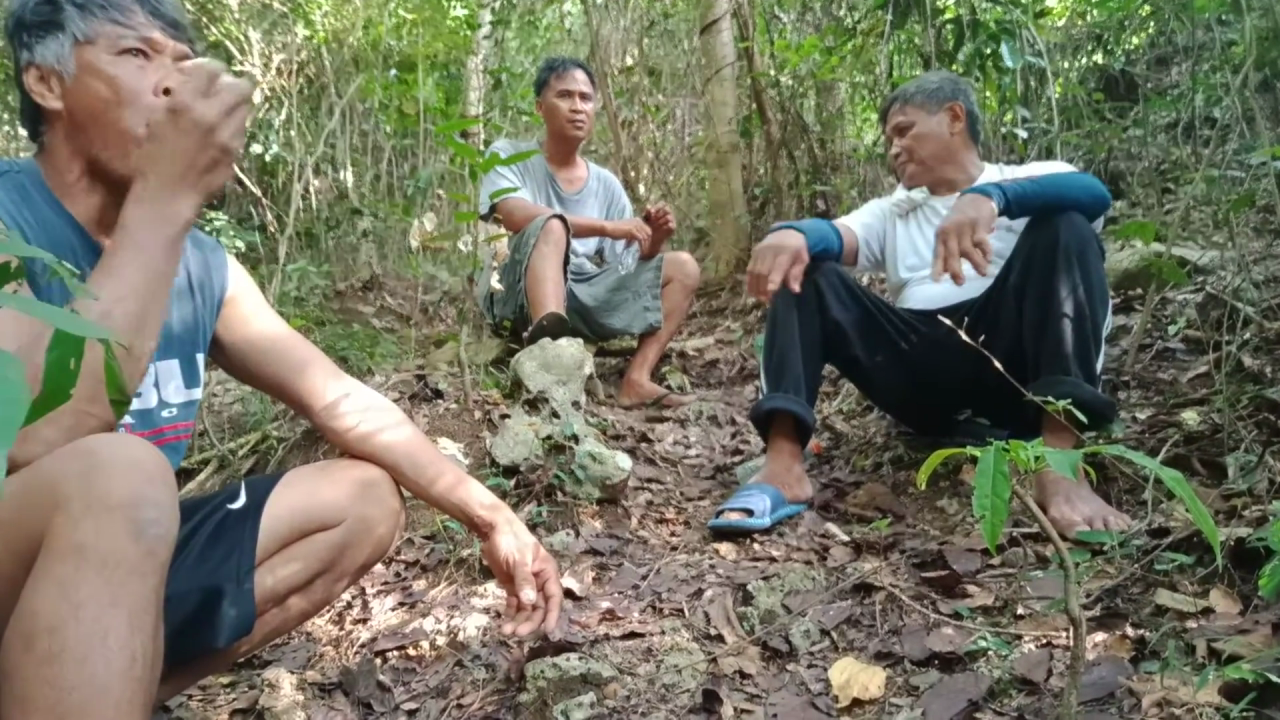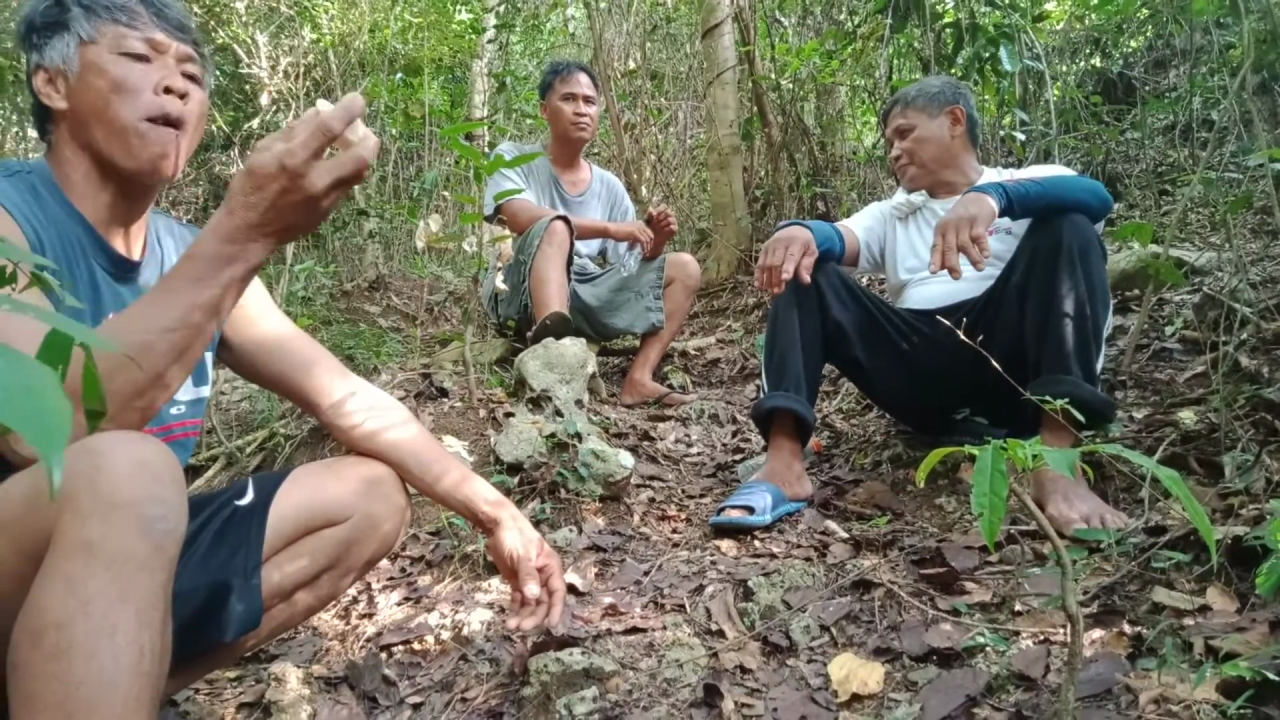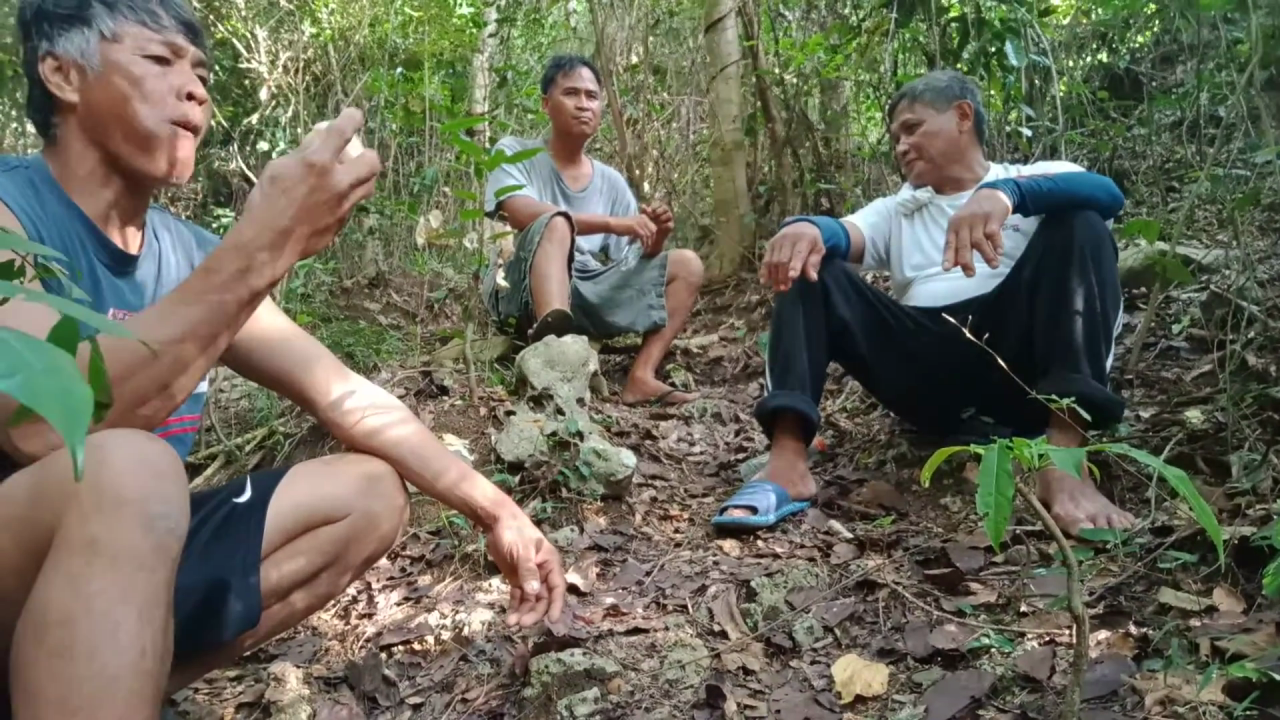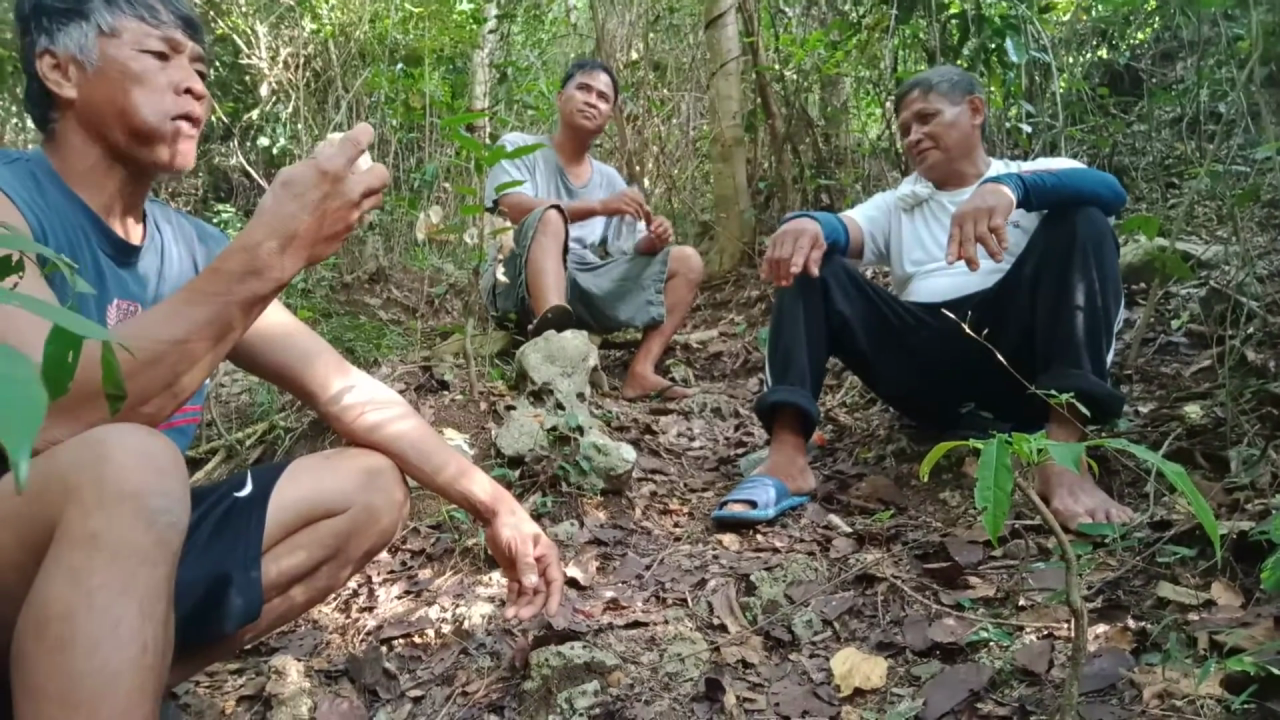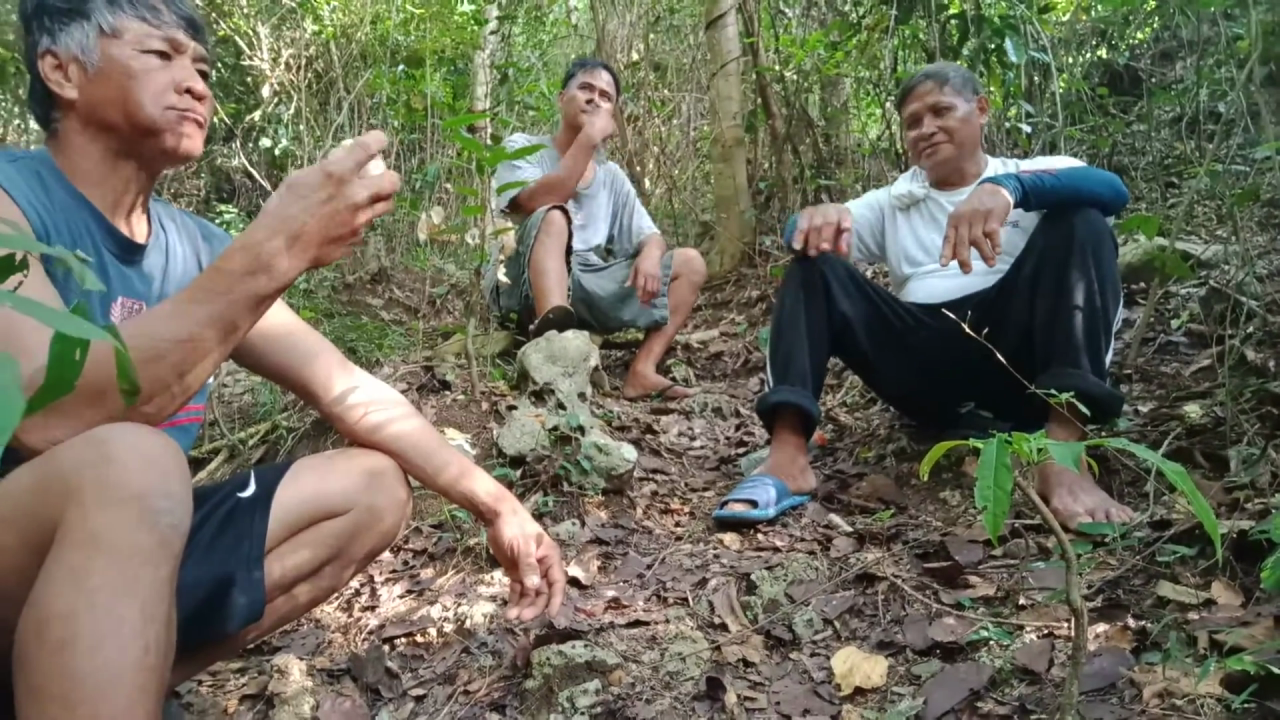
dt=0.4s
person 1, frame 1
left shoulder: (202, 266)
left elbow: (340, 400)
left wrist: (487, 515)
right wrist: (167, 196)
left hip: (118, 565)
left knee: (364, 501)
right knee: (114, 474)
person 1, frame 2
left shoulder: (193, 257)
left elbow: (347, 398)
left wrist: (493, 512)
right wrist: (244, 236)
left hip: (128, 557)
left knee: (369, 497)
right knee: (125, 470)
person 1, frame 3
left shoulder: (191, 253)
left elbow: (344, 395)
left wrist: (492, 509)
right wrist: (262, 248)
left hip: (128, 557)
left knee: (370, 494)
right knee: (129, 468)
person 1, frame 4
left shoulder: (195, 248)
left elbow: (345, 389)
left wrist: (492, 503)
right wrist: (271, 251)
left hip: (128, 550)
left knee: (370, 486)
right knee: (130, 464)
person 1, frame 5
left shoulder: (200, 248)
left elbow: (348, 389)
left wrist: (493, 503)
right wrist: (272, 252)
left hip: (131, 548)
left knee: (373, 485)
right knee: (128, 462)
person 2, frame 1
left shoulder: (1029, 181)
right shoulder: (892, 212)
left elbow: (1092, 193)
right elbow: (833, 237)
left wrist: (987, 197)
right wrist: (792, 234)
left hip: (1011, 358)
right hip: (924, 375)
left knee: (1061, 225)
right knee: (802, 272)
left ankle: (1059, 465)
right ankle: (783, 464)
person 2, frame 2
left shoulder: (1027, 184)
right shoulder: (891, 215)
left elbow: (1095, 197)
right elbow: (837, 240)
left wrist: (989, 197)
right wrist: (798, 231)
left hip: (1010, 359)
right hip: (922, 374)
left knee: (1065, 226)
right knee: (805, 269)
left ankle: (1057, 463)
right ankle: (783, 461)
person 2, frame 3
left shoulder: (1036, 181)
right shoulder: (897, 210)
left elbow: (1105, 194)
right elbow: (844, 235)
left wrist: (1003, 193)
right wrist: (806, 228)
left hip: (1018, 358)
right hip: (929, 372)
left knee: (1077, 221)
right knee: (810, 264)
left ankle: (1064, 462)
right ankle: (787, 460)
person 2, frame 4
left shoulder: (1036, 177)
right shoulder: (897, 205)
left elbow: (1109, 191)
right elbow: (842, 233)
left wrist: (1008, 187)
right wrist: (807, 225)
left hip: (1018, 351)
right hip: (927, 366)
left knee: (1078, 220)
right knee: (811, 263)
right ankle: (786, 456)
person 2, frame 5
left shoulder: (1034, 177)
right shoulder: (893, 201)
left elbow: (1111, 189)
right elbow: (805, 235)
left wrist: (1005, 188)
right wrist: (819, 218)
left hip: (1015, 351)
right hip: (927, 368)
left knee: (1078, 220)
right knee: (814, 260)
right ankle: (787, 456)
person 3, frame 1
left shoulder: (607, 184)
right shoulder: (508, 155)
left elbow: (630, 267)
right elbow: (516, 216)
left wrist: (652, 242)
right wrist: (606, 227)
left hip: (584, 295)
right hip: (516, 295)
left knee: (682, 267)
right knee: (552, 225)
left ankle: (636, 380)
right ankle: (547, 342)
person 3, frame 2
left shoulder: (609, 186)
right shoulder: (513, 157)
left elbow: (631, 265)
right elbow: (520, 218)
left wrist: (654, 242)
right wrist: (609, 229)
left hip: (587, 296)
right hip: (520, 294)
left knee: (684, 268)
right knee: (555, 226)
left ankle: (639, 379)
right ankle: (550, 341)
person 3, frame 3
left shoulder: (611, 182)
right shoulder: (514, 153)
left elbow: (635, 259)
right elbow: (522, 214)
left wrist: (654, 238)
right wrist: (611, 223)
left hip: (589, 291)
right hip: (521, 291)
left knee: (687, 265)
right knee: (556, 223)
left ankle: (641, 377)
right ankle: (552, 337)
person 3, frame 4
left shoulder: (610, 179)
right shoulder: (518, 147)
left elbow: (635, 247)
right elbow: (514, 210)
left wrist: (653, 237)
right wrist: (599, 205)
left hip: (588, 287)
right hip: (520, 285)
left knee: (686, 261)
right knee: (550, 216)
left ankle: (641, 371)
right ankle: (551, 333)
person 3, frame 5
left shoulder: (613, 177)
right shoulder: (522, 147)
left elbow: (648, 236)
right elbow: (543, 202)
left wrist: (649, 256)
right wrist: (588, 140)
left hip: (590, 287)
right hip: (523, 286)
left knee: (690, 263)
right knee: (555, 217)
left ankle: (641, 371)
right ankle: (552, 334)
